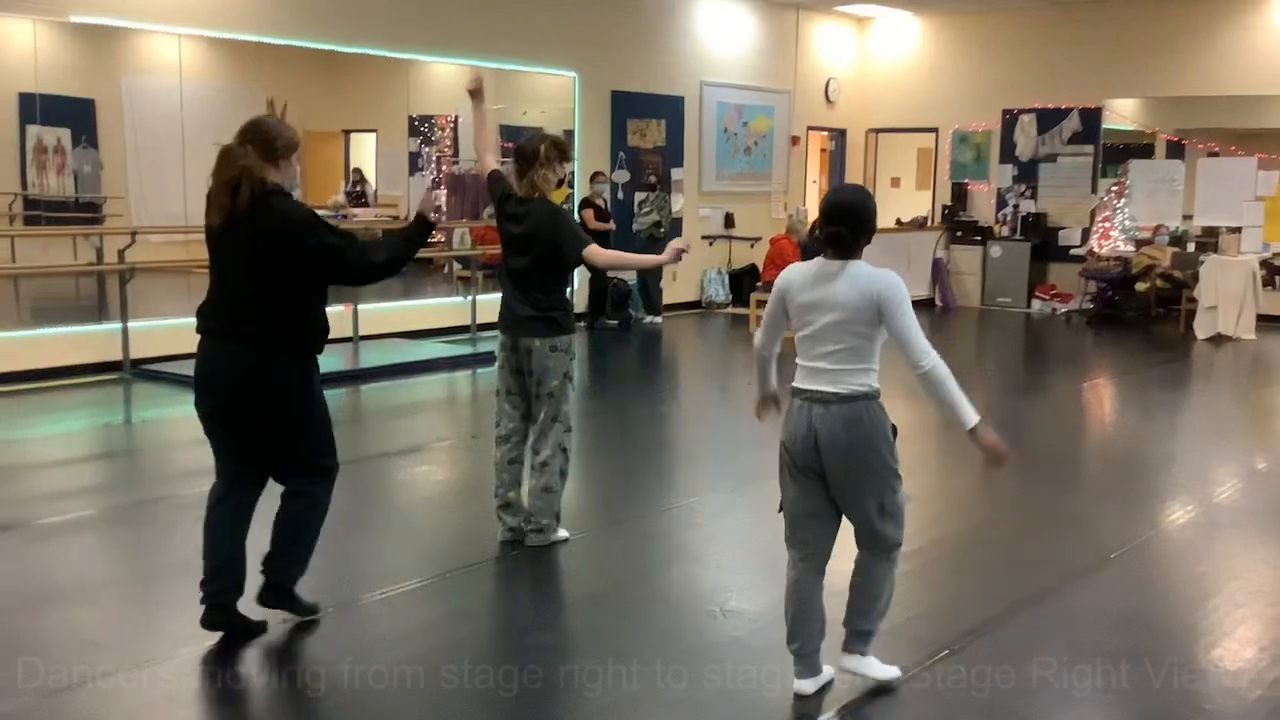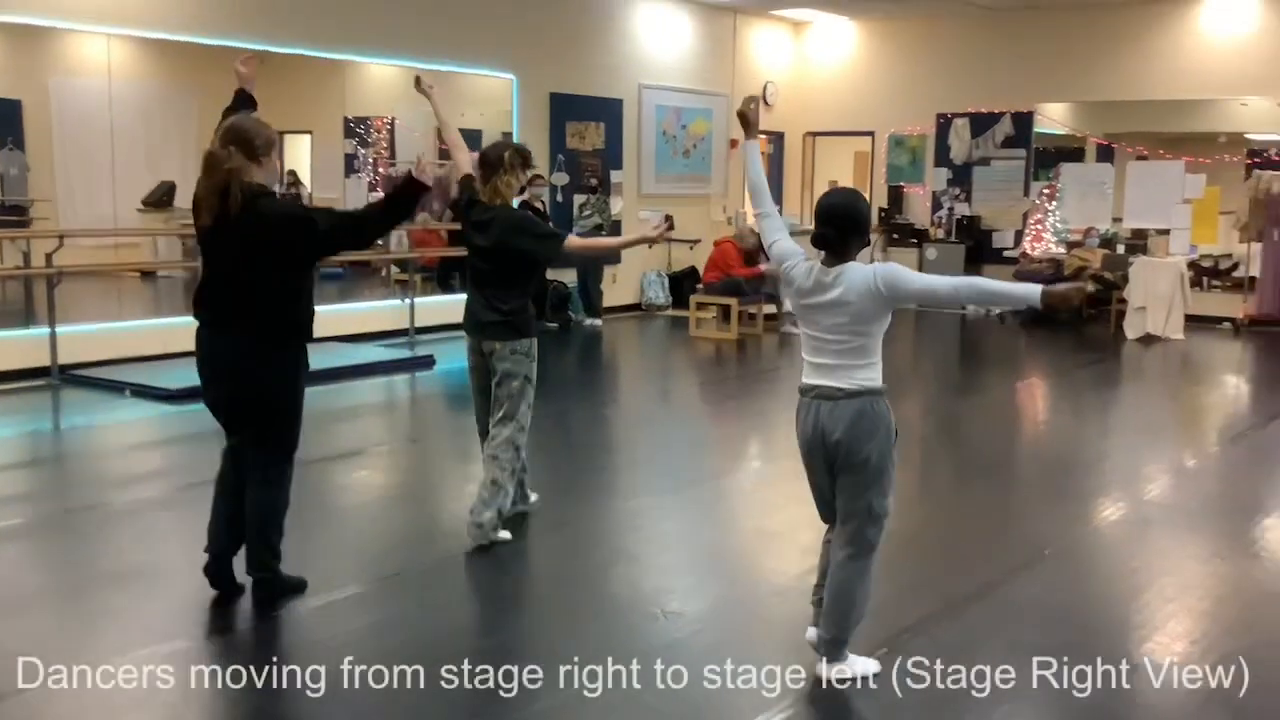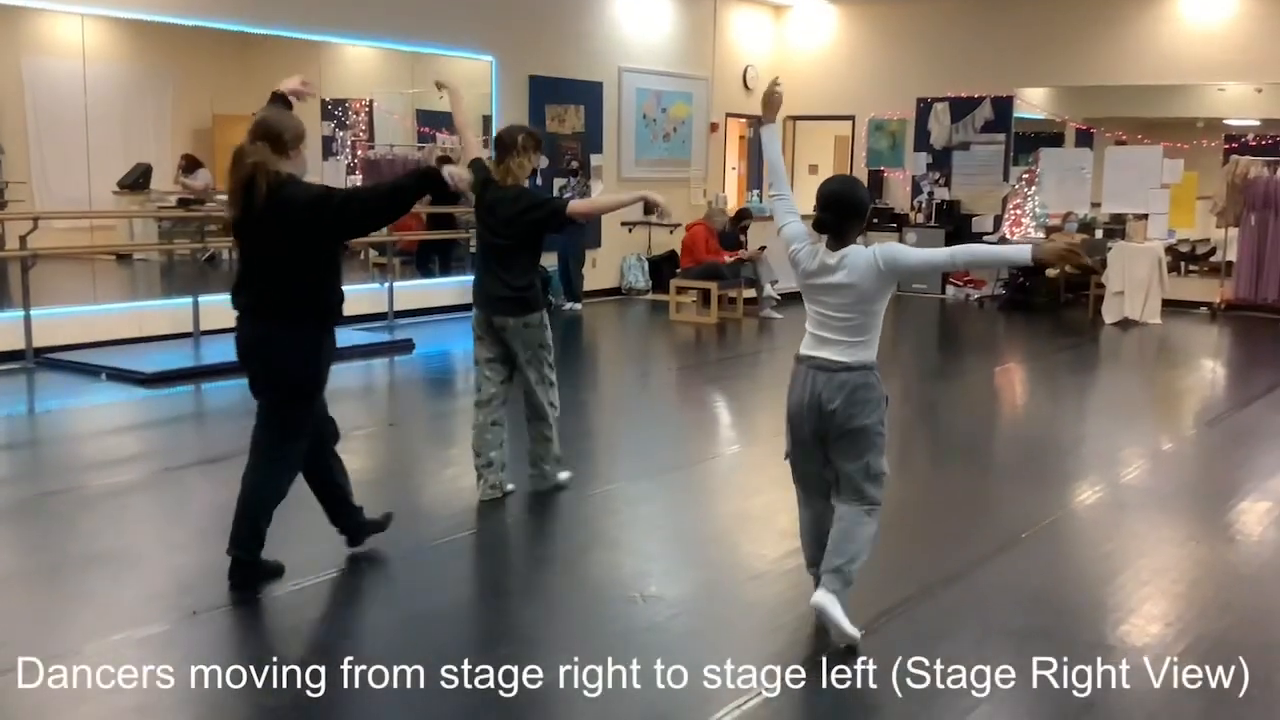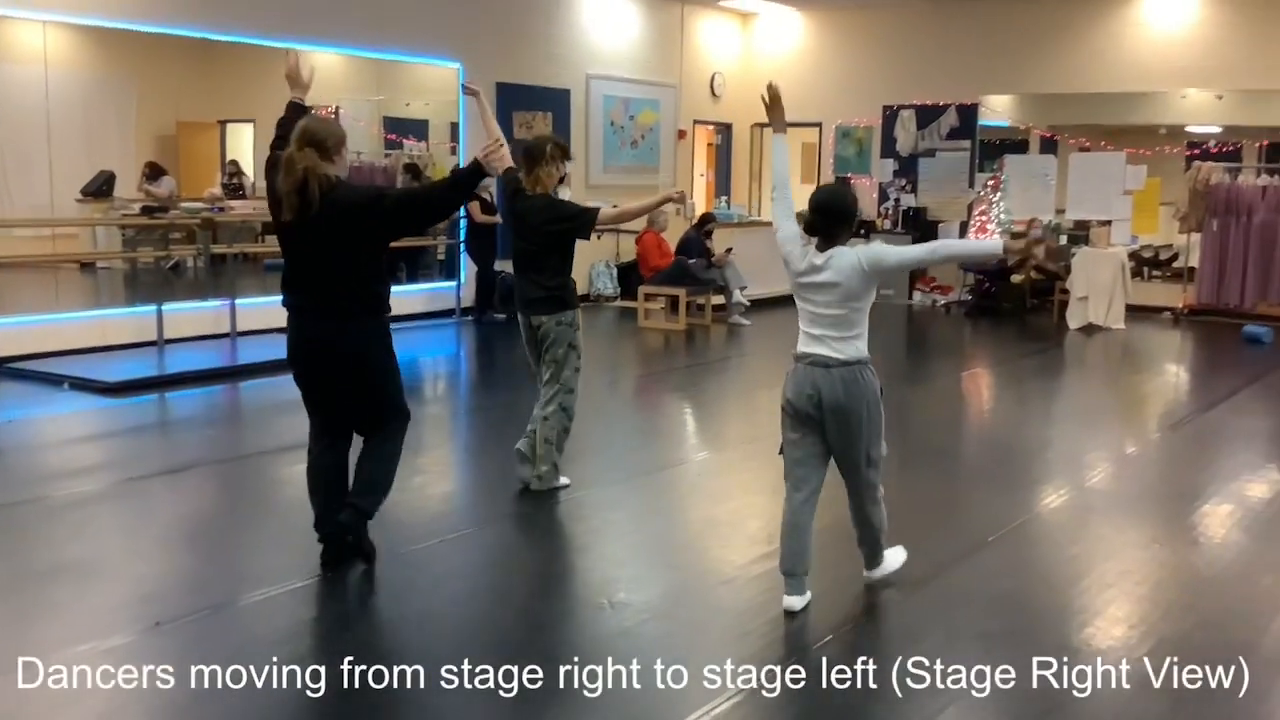
dt=0.7s
person 1, frame 1
left shoulder: (791, 278)
right shoulder: (881, 283)
left elbow: (764, 346)
right elbow: (924, 359)
left wrist: (767, 388)
right wrist: (974, 423)
left hip: (802, 418)
right hip: (856, 420)
left knee: (805, 549)
right knee: (881, 539)
left ankle: (806, 667)
right ankle: (858, 647)
person 1, frame 2
left shoulder: (796, 273)
right shoulder: (878, 281)
left elbow: (765, 213)
right elbow: (961, 290)
left wrist: (752, 138)
right wrist: (1043, 294)
left hip: (812, 410)
right hip: (862, 415)
left knee: (840, 526)
right knee: (858, 537)
left ankle: (822, 621)
right ankle: (834, 655)
person 1, frame 3
left shoulder: (803, 254)
right shoulder: (879, 261)
left elbow: (779, 192)
right elbow: (958, 255)
left wrist: (770, 122)
right wrist: (1035, 253)
left hip: (806, 381)
right hip: (854, 387)
left knee: (814, 492)
right knee: (859, 496)
left ankle: (822, 582)
right ankle: (833, 588)
person 1, frame 4
left shoulder: (794, 254)
right shoulder: (865, 261)
left elbow: (780, 197)
right elbow: (937, 252)
left wrist: (778, 130)
right wrist: (1002, 248)
left hip: (804, 377)
right hip: (850, 380)
left knee: (801, 484)
right knee: (862, 478)
left ankle: (794, 587)
right ankle: (876, 558)
person 2, frame 1
left shoulder: (223, 209)
right shoulder: (288, 218)
right elbow: (358, 261)
left wrist: (266, 131)
right wrist: (419, 227)
left hip: (217, 361)
right hip: (275, 367)
left knee: (234, 479)
right knee: (311, 471)
left ankle: (220, 600)
right ankle: (280, 581)
person 2, frame 2
left shoulder: (211, 203)
right shoulder: (275, 216)
left elbow: (229, 141)
right elbow: (353, 229)
left wrist: (243, 93)
right wrist: (410, 189)
left hip: (218, 349)
right hip: (268, 356)
left knee: (240, 453)
right knee: (269, 464)
left ankle: (221, 557)
right ankle: (265, 576)
person 2, frame 3
left shoulder: (248, 193)
right shoulder: (302, 202)
left elbow: (263, 136)
right elbow: (372, 204)
left wrist: (281, 97)
right wrist: (432, 177)
left hip: (260, 331)
right hip: (295, 337)
left knee: (316, 431)
right knee: (278, 446)
left ankle: (351, 522)
right ankle: (244, 559)
person 2, frame 4
left shoulder: (285, 195)
right shoulder: (360, 203)
left elbow: (280, 150)
right elbow: (427, 203)
left wrist: (295, 101)
right wrist: (477, 170)
left hip: (306, 333)
right hip: (357, 332)
left knee: (327, 432)
right knee: (386, 423)
left ankle: (333, 537)
right ankle: (354, 522)
person 3, frame 1
left shoulder: (506, 202)
right shoulder: (553, 217)
left elbow: (486, 158)
right elbow: (598, 257)
left wrist: (478, 102)
right wrist: (661, 258)
left hip: (511, 331)
right hip: (549, 335)
left knee: (509, 427)
right knee: (550, 430)
left ankle: (511, 521)
right ankle: (541, 525)
person 3, frame 2
left shoulder: (472, 207)
right shoulder: (520, 223)
left elbow: (459, 150)
right elbow: (582, 246)
left wrist: (434, 100)
right wrist: (639, 237)
left hip: (477, 331)
right hip: (513, 336)
left knee: (491, 422)
right knee: (507, 428)
left ankle: (515, 495)
right ankle: (484, 520)
person 3, frame 3
left shoulder: (485, 188)
right shoulder: (532, 203)
left elbow: (467, 136)
right elbow: (589, 207)
left wrist: (452, 91)
right wrist: (641, 196)
left hip: (486, 308)
right hip: (523, 310)
left knee: (489, 394)
right knee: (540, 392)
left ankle: (490, 480)
right ankle: (547, 472)
person 3, frame 4
left shoulder: (514, 196)
right shoulder: (557, 212)
left elbow: (497, 144)
right elbow: (618, 217)
left wrist: (481, 100)
right wrist: (664, 200)
left hip: (527, 306)
right hip: (557, 310)
left knee: (549, 383)
right knee: (559, 391)
left ankle: (530, 447)
right ankle: (544, 472)
